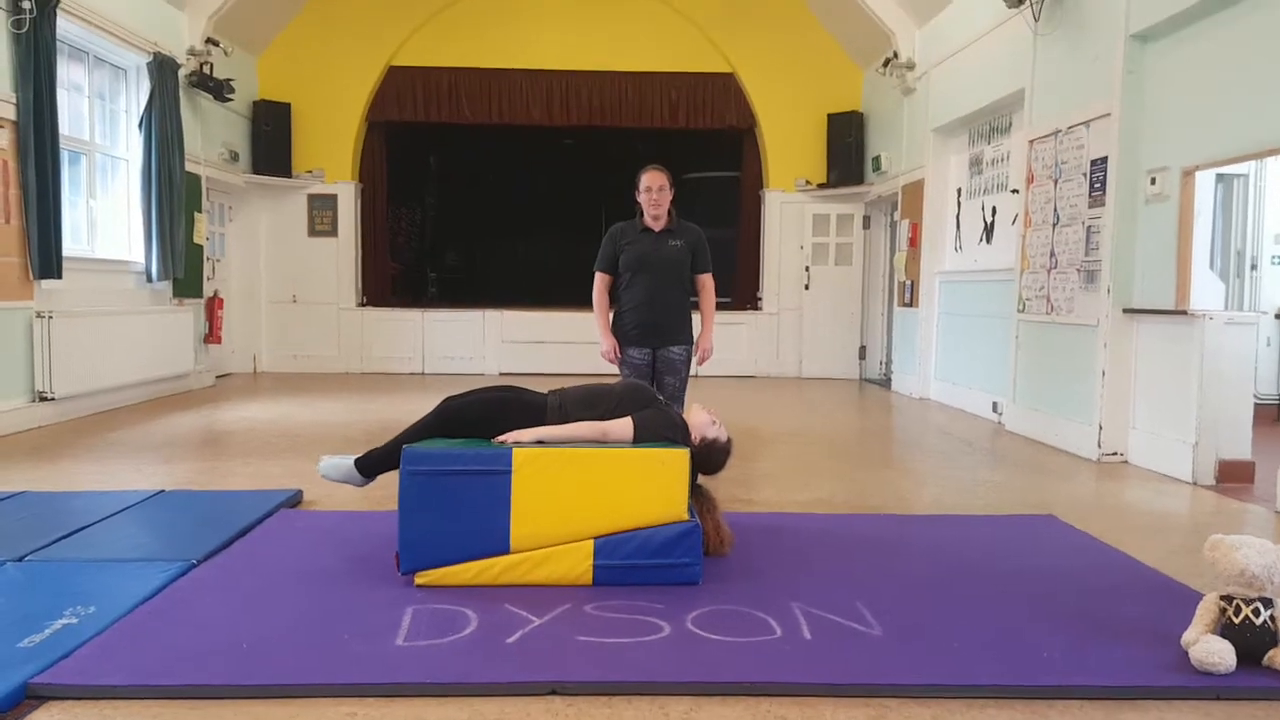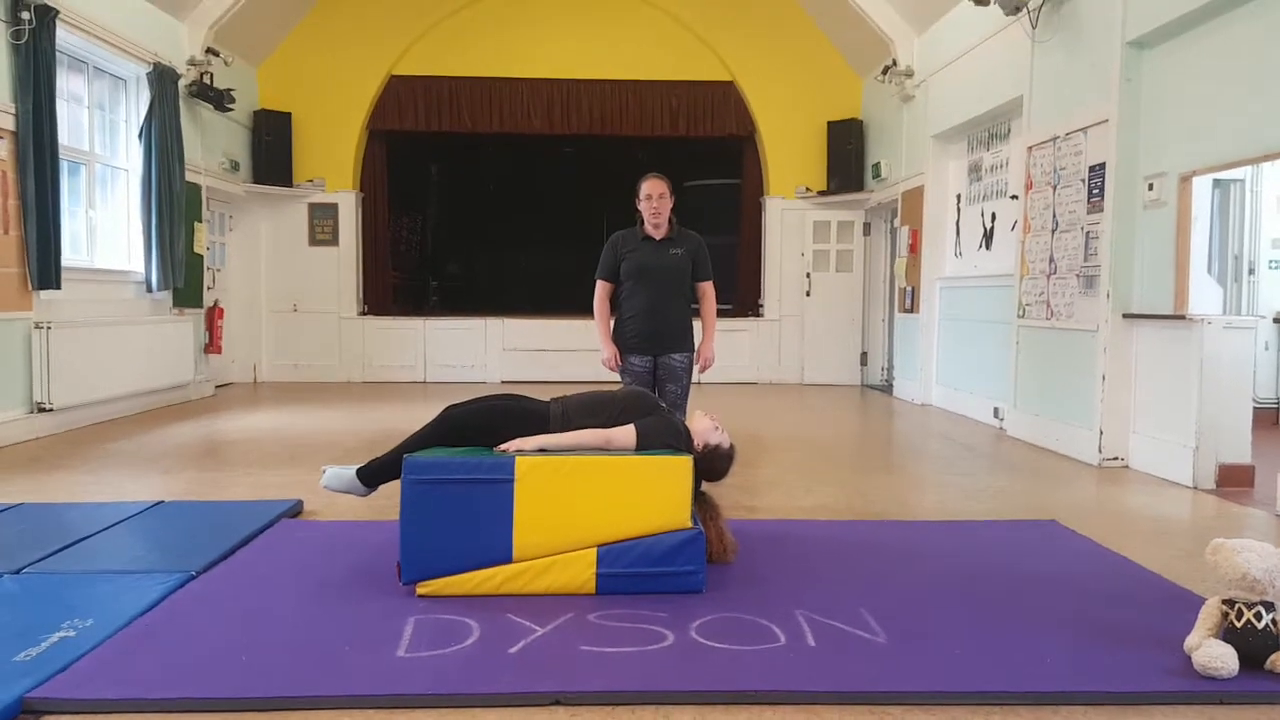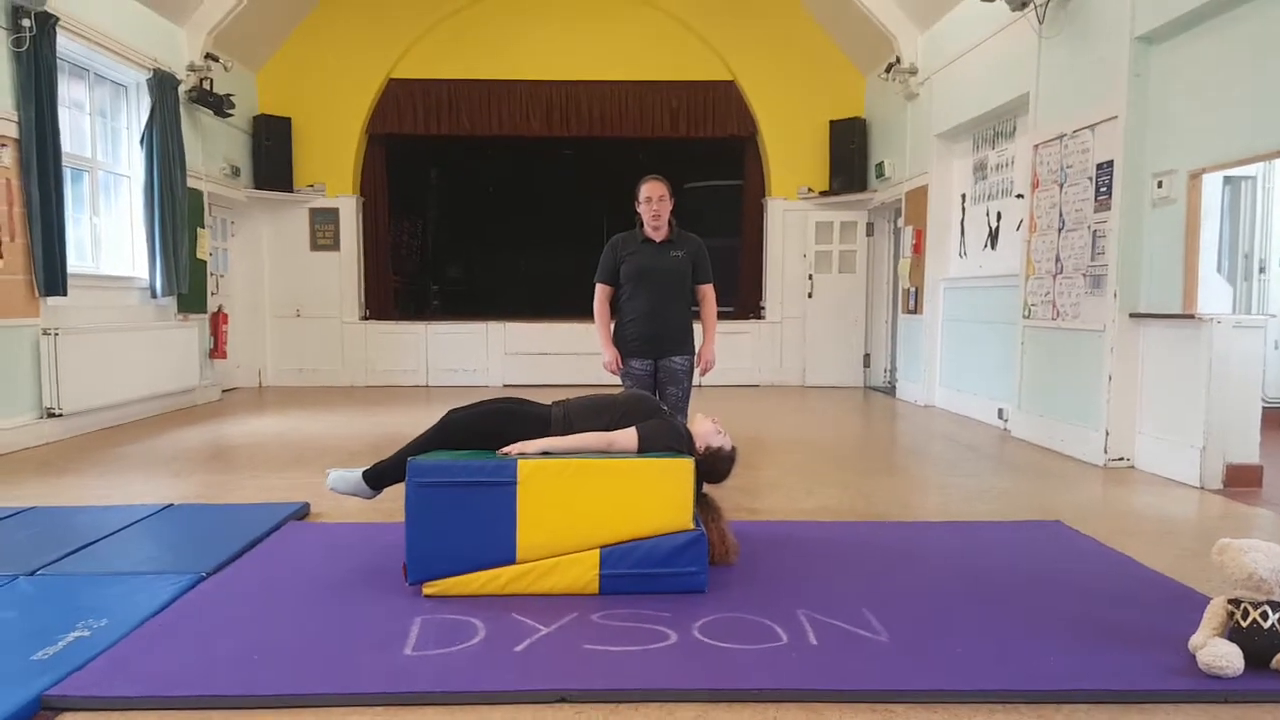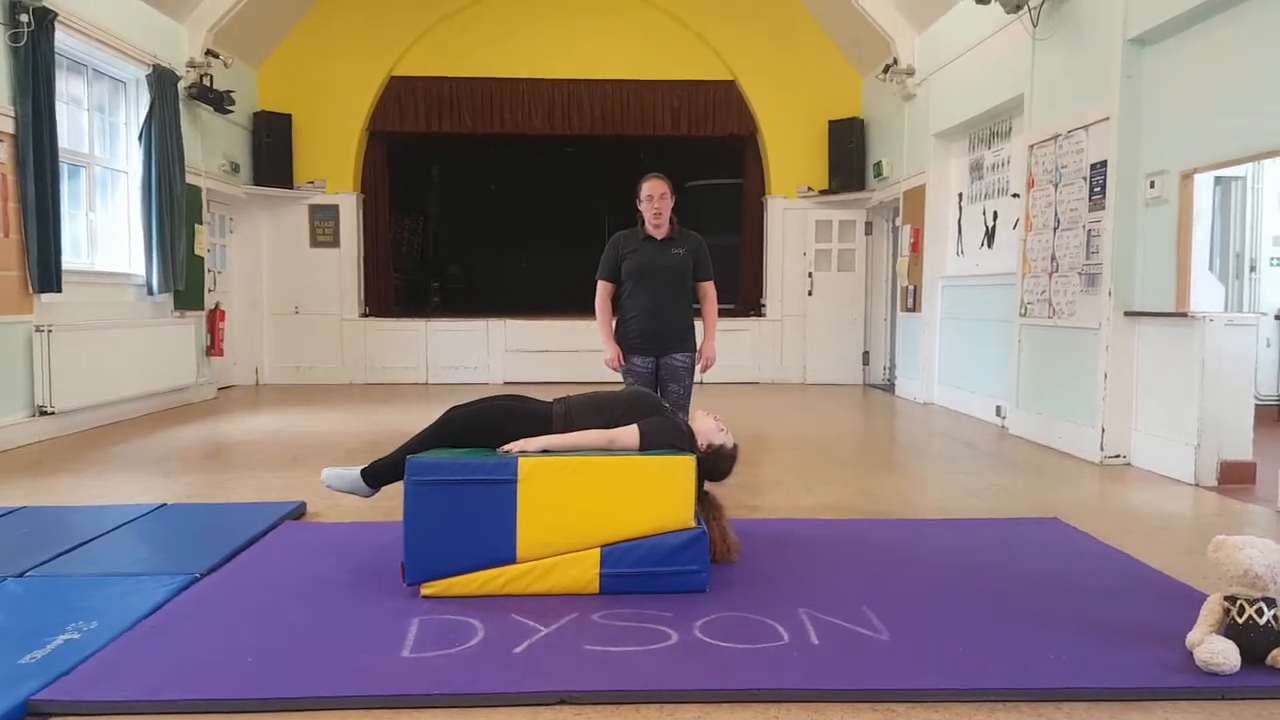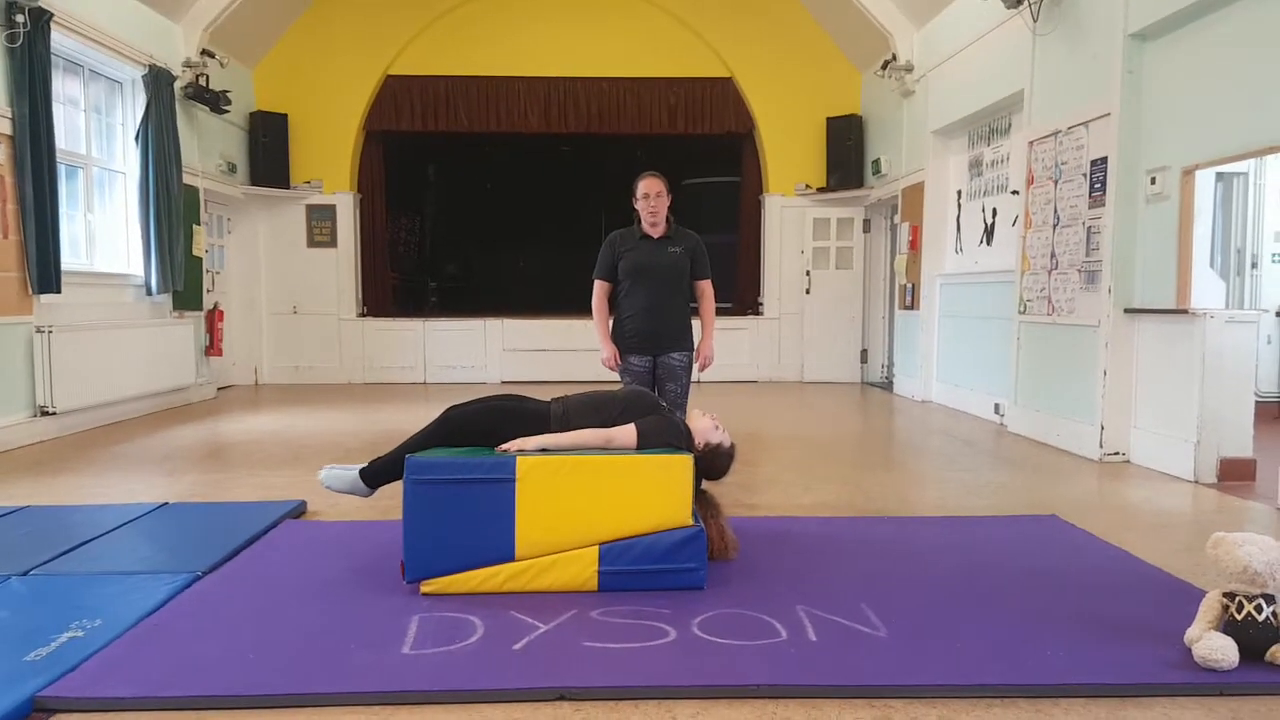
dt=0.2s
person 1, frame 1
left shoulder: (667, 427)
right shoulder: (666, 414)
left elbow: (602, 431)
left wrist: (533, 433)
left hip: (544, 420)
right hip: (547, 404)
left knee: (450, 417)
right knee: (452, 407)
left ankle: (364, 468)
right ankle: (368, 462)
person 1, frame 2
left shoulder: (670, 434)
right shoulder: (668, 421)
left elbow: (605, 439)
left wrist: (535, 442)
left hip: (547, 428)
right hip: (549, 412)
left knee: (452, 425)
right knee: (454, 415)
left ankle: (365, 478)
right ankle: (369, 473)
person 1, frame 3
left shoulder: (673, 436)
right shoulder: (670, 425)
left elbow: (607, 442)
left wrist: (538, 445)
left hip: (549, 431)
right hip: (551, 416)
left knee: (455, 429)
right knee: (457, 419)
left ankle: (372, 480)
right ankle: (376, 474)
person 1, frame 4
left shoulder: (675, 434)
right shoulder: (671, 422)
left elbow: (609, 439)
left wrist: (540, 443)
left hip: (550, 427)
right hip: (552, 413)
left knee: (454, 426)
right knee: (456, 418)
left ankle: (369, 478)
right ankle: (375, 472)
person 1, frame 5
left shoulder: (672, 434)
right shoulder: (669, 421)
left elbow: (607, 438)
left wrist: (538, 441)
left hip: (547, 427)
right hip: (549, 412)
left knee: (453, 426)
right knee: (455, 418)
left ankle: (368, 479)
right ankle: (375, 471)
person 2, frame 1
left shoulder: (691, 235)
right shoulder: (618, 234)
left elbow: (705, 286)
right elbow: (601, 286)
left wrist: (706, 332)
right wrist: (605, 333)
left hip: (676, 340)
right hip: (631, 340)
left knee: (672, 409)
person 2, frame 2
left shoulder: (692, 243)
right shoulder: (619, 243)
left elbow: (706, 294)
right elbow: (602, 294)
left wrist: (708, 341)
right wrist: (605, 342)
left hip: (677, 348)
right hip: (632, 348)
person 2, frame 3
left shoulder: (692, 245)
right shoulder: (619, 245)
left elbow: (706, 296)
right elbow: (601, 298)
left wrist: (708, 343)
right wrist: (606, 345)
left hip: (677, 351)
right hip: (633, 351)
left knee: (676, 420)
person 2, frame 4
left shoulder: (693, 243)
right shoulder: (620, 243)
left elbow: (707, 294)
right elbow: (603, 295)
left wrist: (709, 340)
right wrist: (608, 342)
left hip: (679, 348)
right hip: (634, 348)
left knee: (677, 417)
person 2, frame 5
left shoulder: (690, 242)
right shoulder: (617, 242)
left elbow: (704, 292)
right elbow: (600, 294)
left wrist: (707, 339)
right wrist: (605, 341)
left hip: (676, 347)
right hip: (631, 347)
left knee: (674, 416)
